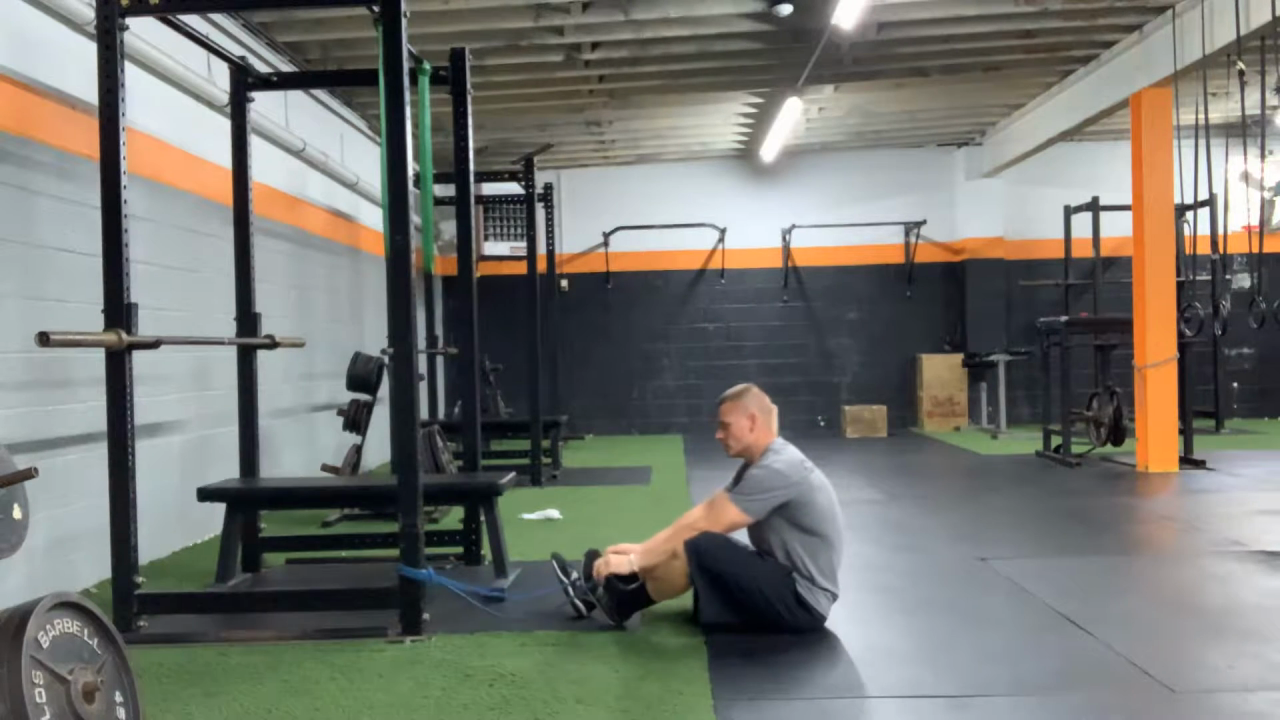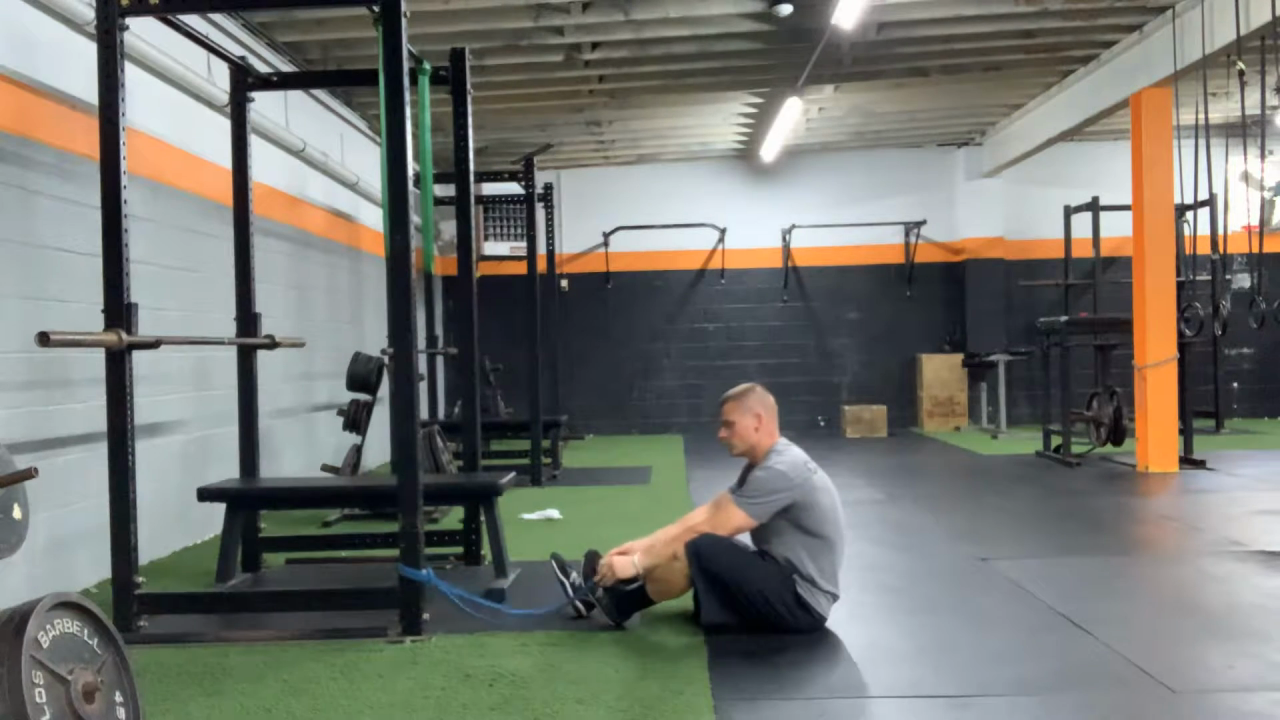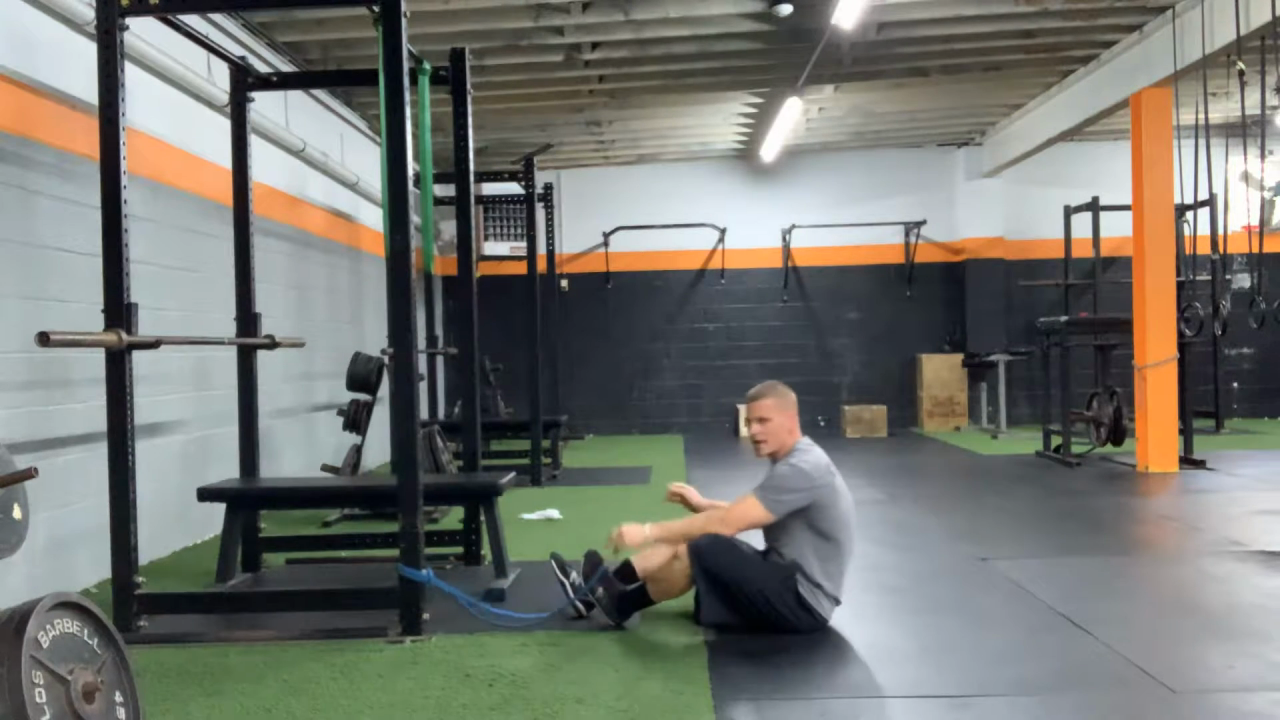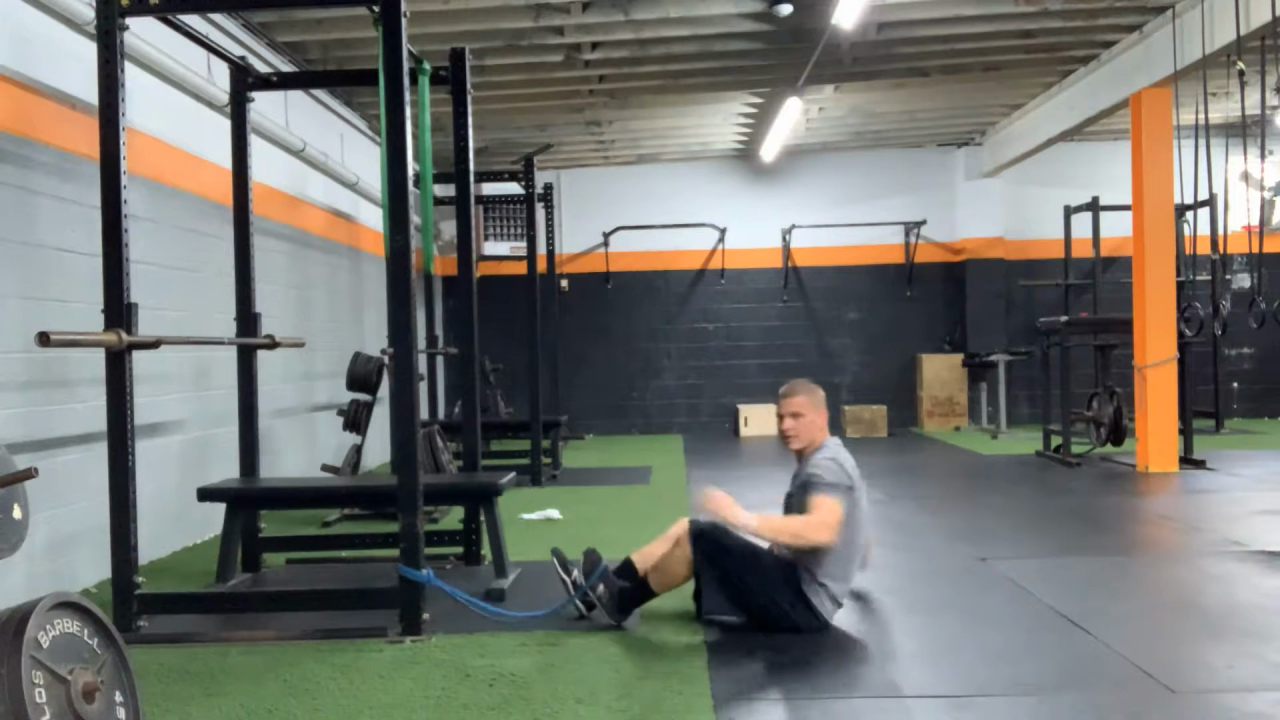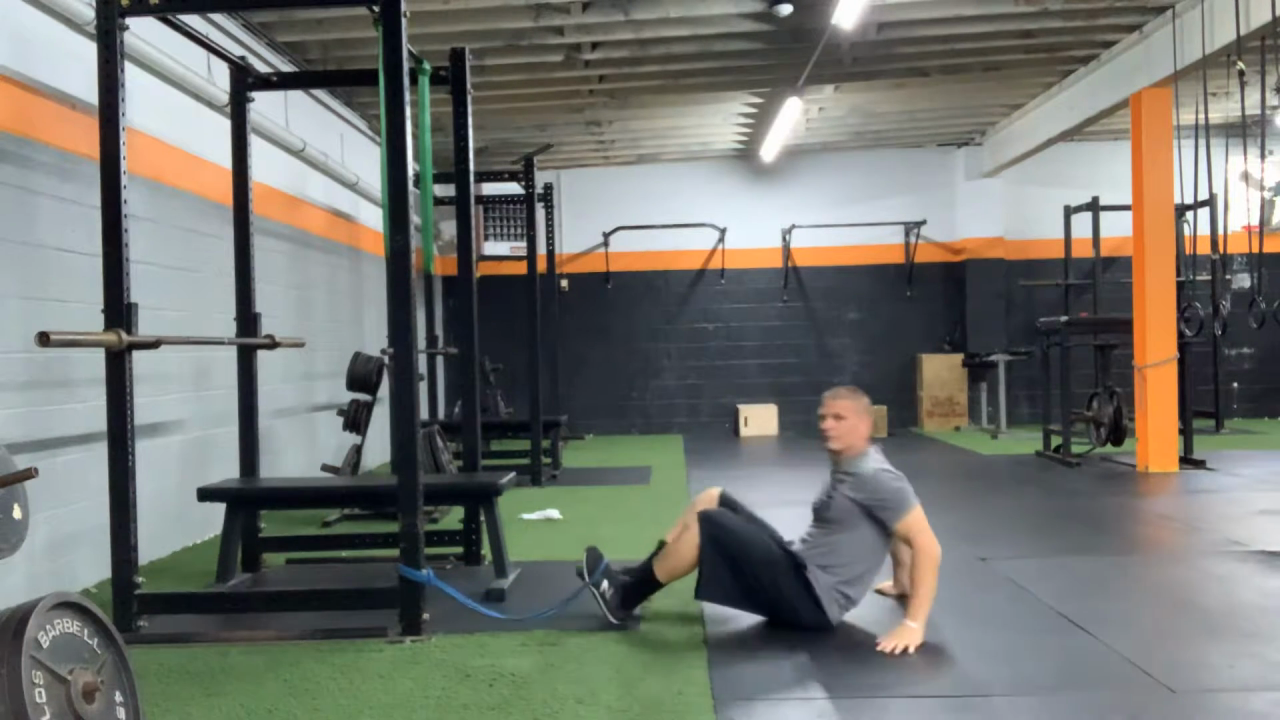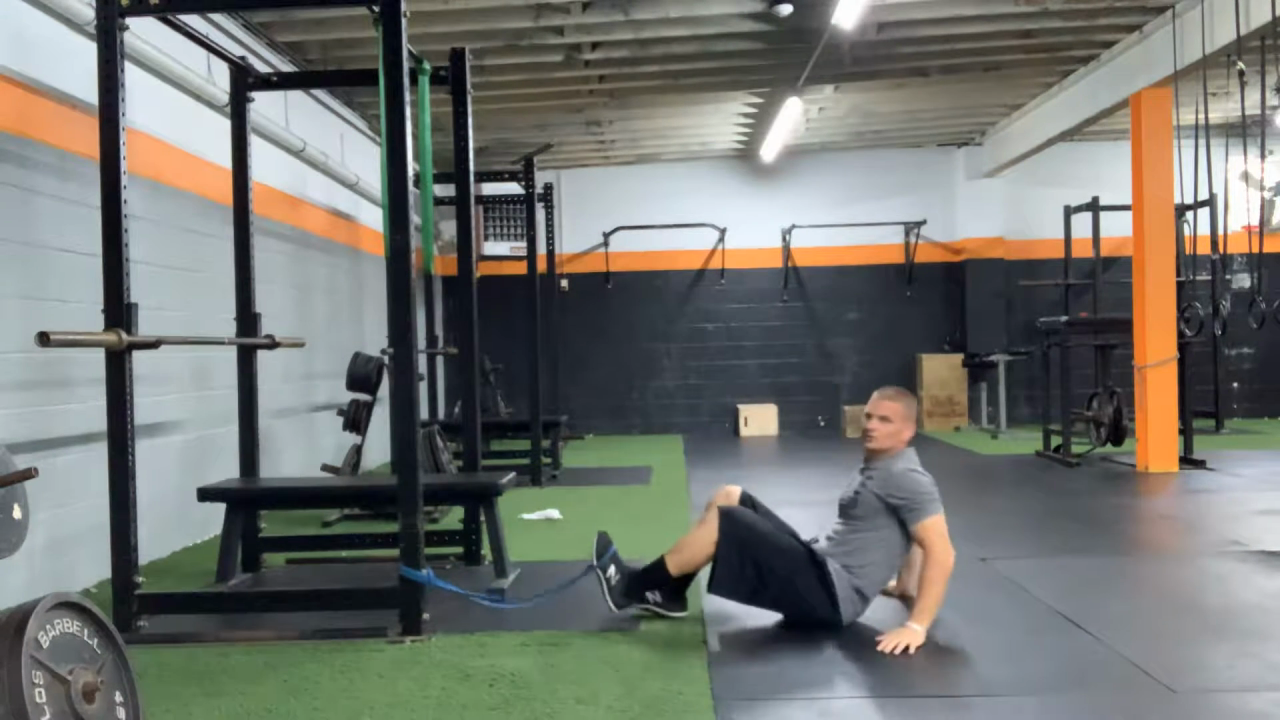
dt=0.3s
person 1, frame 1
left shoulder: (777, 470)
right shoulder: (763, 462)
left elbow: (705, 526)
right elbow: (706, 511)
left wrist: (634, 561)
right wrist: (642, 549)
left hip: (802, 602)
right hip: (785, 579)
left knee: (696, 548)
right knee: (683, 543)
left ankle: (620, 604)
right ankle: (598, 587)
person 1, frame 2
left shoulder: (780, 472)
right shoulder: (769, 463)
left elbow: (709, 529)
right elbow: (712, 512)
left wrist: (637, 562)
right wrist: (645, 543)
left hip: (800, 602)
right hip: (783, 578)
left knee: (696, 550)
right knee: (683, 543)
left ankle: (619, 604)
right ankle: (599, 588)
person 1, frame 3
left shoulder: (800, 469)
right shoulder: (792, 460)
left elbow: (727, 524)
right elbow: (741, 513)
left wrist: (648, 533)
right wrist: (701, 504)
left hip: (802, 603)
right hip: (789, 579)
left knee: (698, 549)
right knee: (685, 539)
left ankle: (620, 604)
right ankle: (600, 588)
person 1, frame 4
left shoulder: (827, 467)
right shoulder: (817, 460)
left elbow: (819, 531)
left wrist: (747, 520)
left hip: (801, 602)
right hip: (781, 577)
left knee: (697, 536)
right knee: (686, 530)
left ankle: (619, 603)
right ankle: (604, 588)
person 1, frame 5
left shoulder: (873, 476)
right shoulder: (852, 468)
left elbow: (927, 545)
right elbow: (897, 534)
left wrist: (913, 623)
right wrist: (902, 585)
left hip: (813, 601)
right hip: (799, 568)
left knee: (706, 523)
right knee: (711, 500)
left ankle: (625, 597)
right ankle: (637, 578)
person 1, frame 6
left shoulder: (906, 477)
right shoulder: (877, 466)
left elbow: (941, 552)
right elbow: (904, 538)
left wrist: (916, 625)
right wrist: (904, 584)
left hip: (829, 596)
right hip: (818, 565)
left knee: (724, 520)
right knee: (728, 497)
left ankle: (632, 587)
right ankle: (670, 594)
